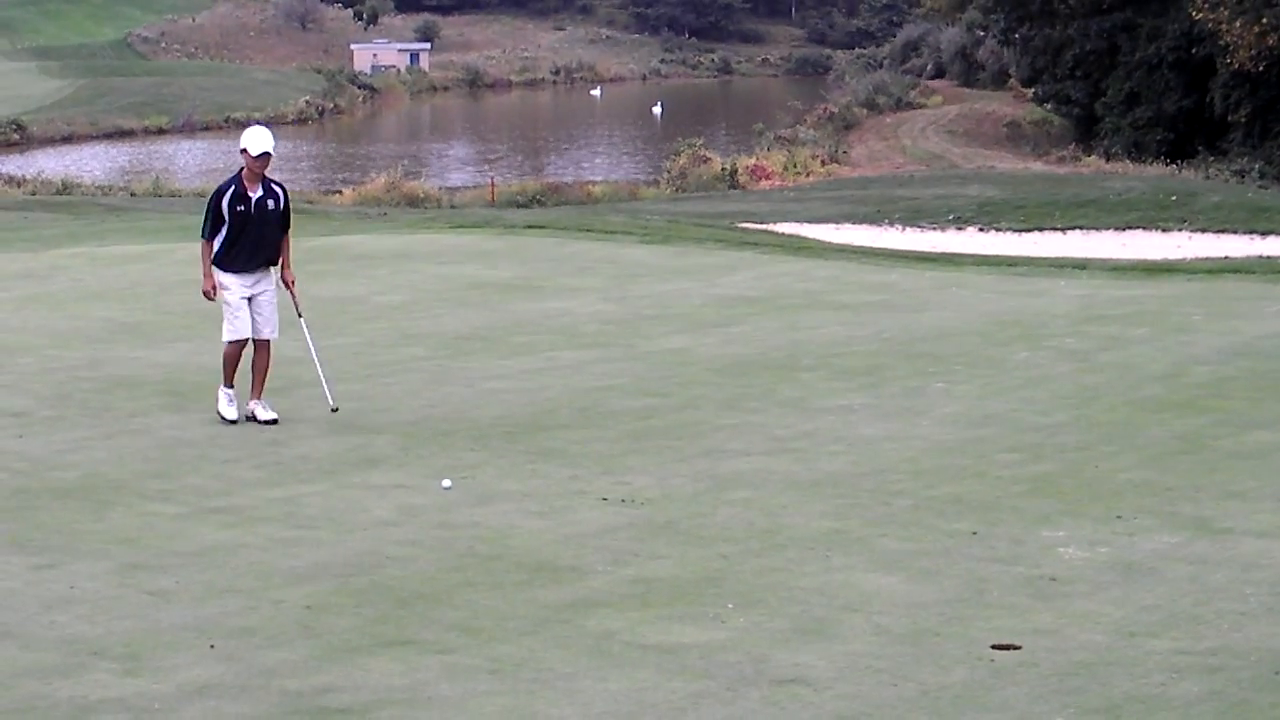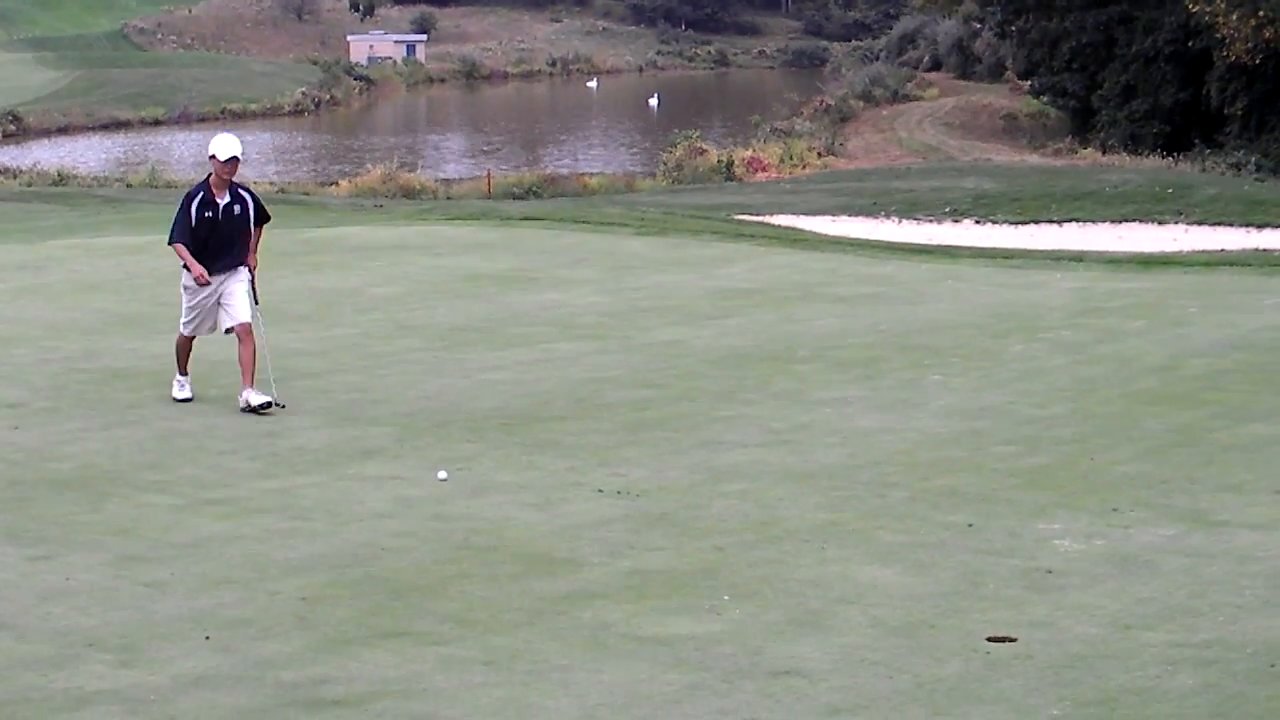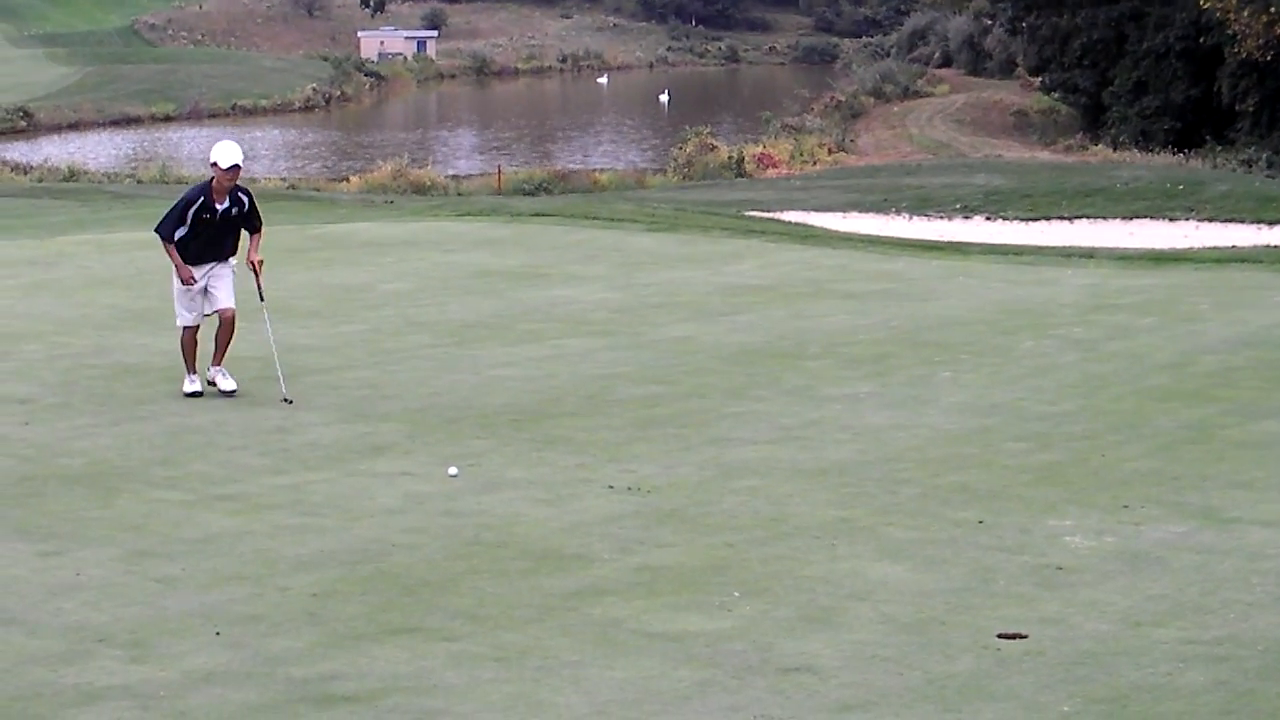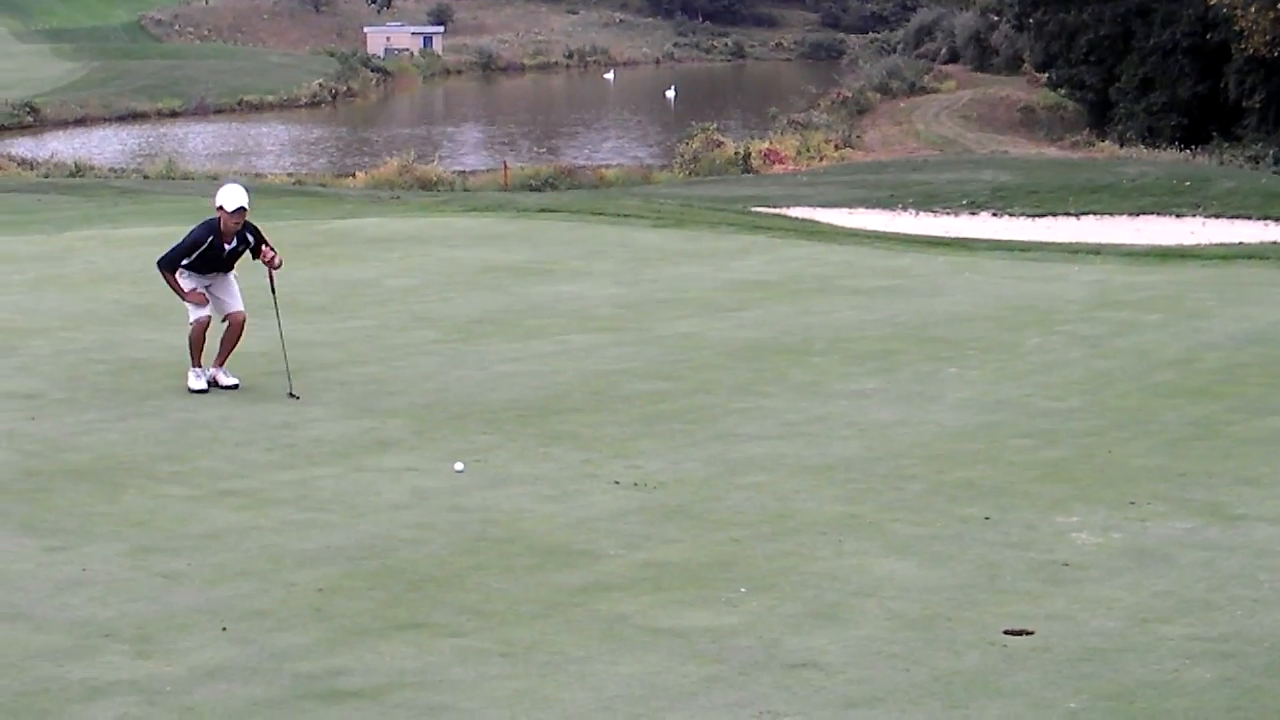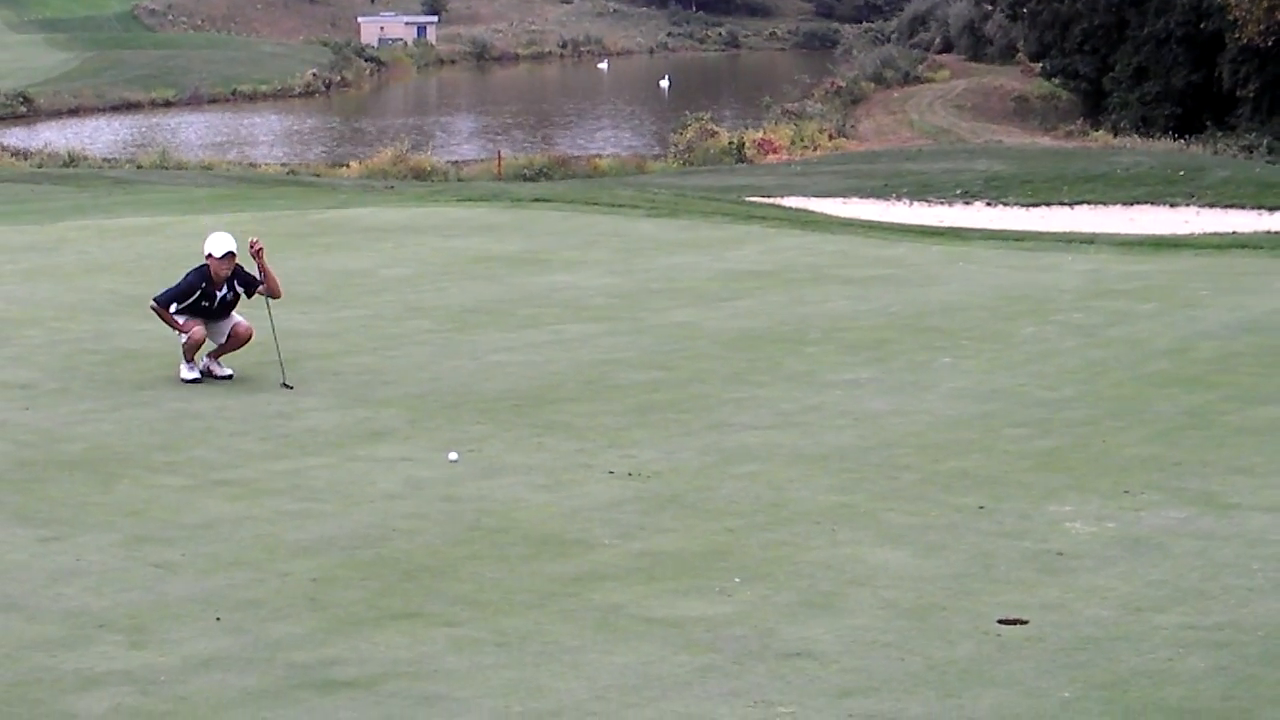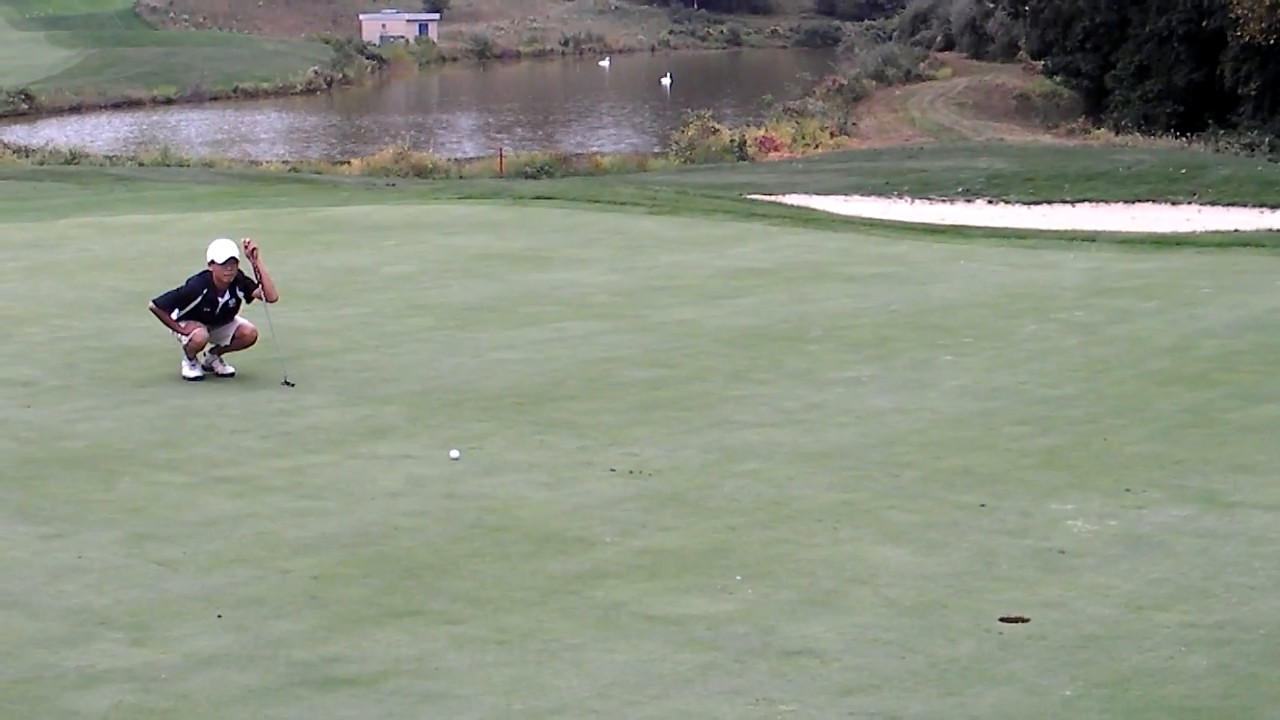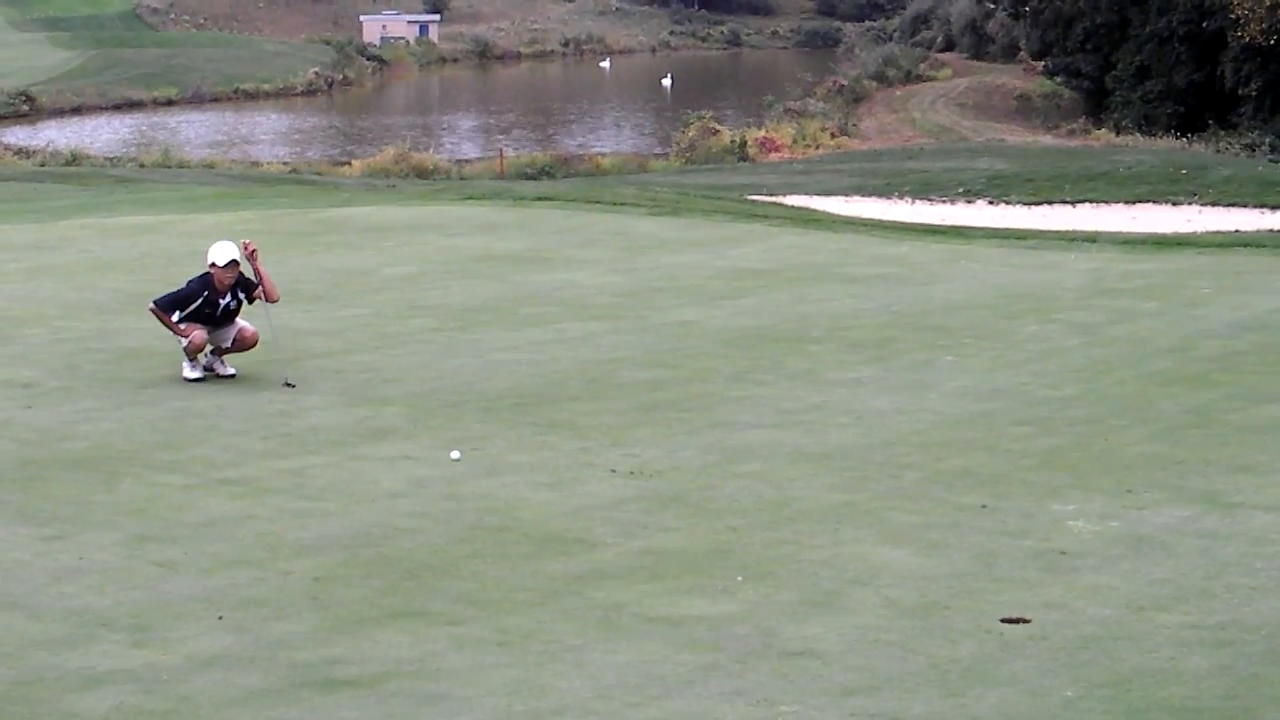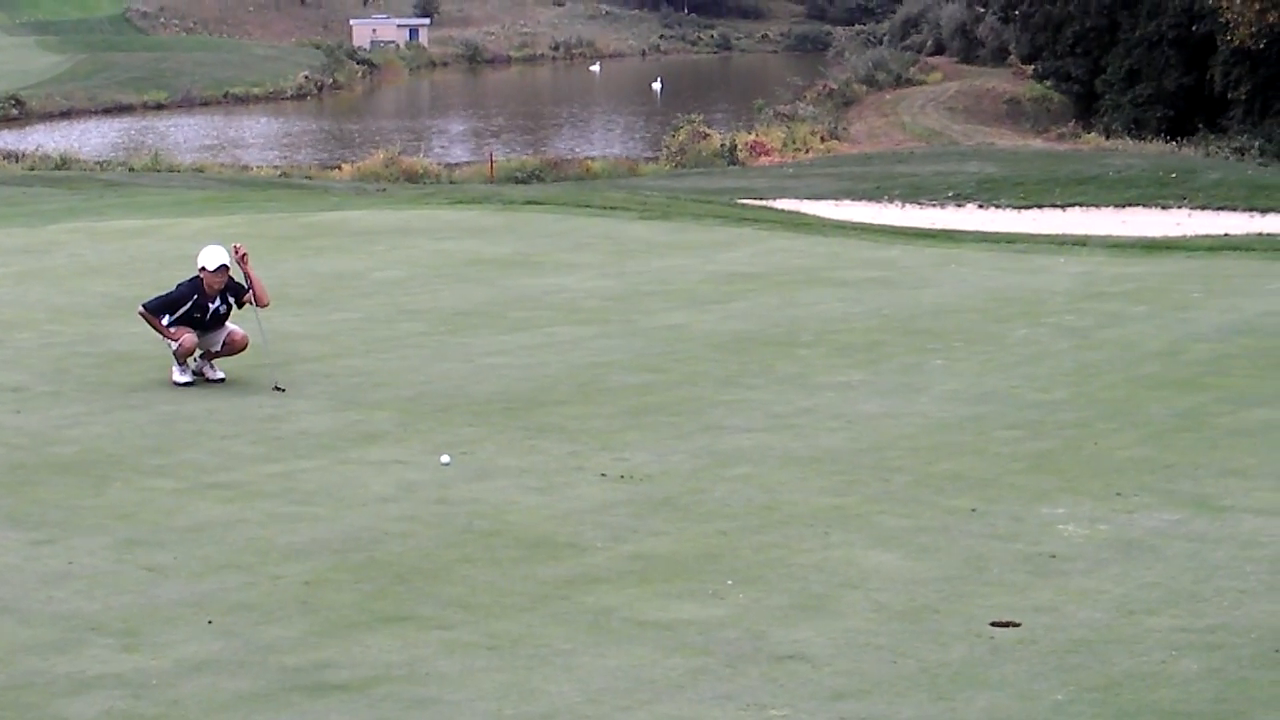
dt=0.3s
person 1, frame 1
left shoulder: (277, 192)
right shoulder: (225, 193)
left elbow: (283, 233)
right elbow: (208, 238)
left wrist: (286, 268)
right wrist: (207, 276)
left hip: (264, 276)
right hip: (231, 277)
left knee: (264, 340)
right knee: (237, 338)
left ankle: (256, 402)
right ankle: (227, 391)
person 1, frame 2
left shoulder: (245, 196)
right shoulder: (194, 198)
left elbow: (260, 221)
right elbow: (177, 241)
left wrist: (252, 253)
right wrist: (193, 265)
left hip: (235, 274)
right hip: (202, 277)
left knee: (244, 328)
right knee: (189, 332)
left ankle: (248, 392)
right ankle: (181, 378)
person 1, frame 3
left shoulder: (243, 197)
right shoulder: (194, 198)
left elbow: (255, 227)
right elbow: (164, 234)
left wrist: (253, 250)
right wrist: (179, 267)
left hip: (220, 264)
right hip: (189, 266)
left knee: (227, 315)
right knee: (190, 324)
left ankle: (216, 368)
right ankle: (191, 376)
person 1, frame 4
left shoulder: (249, 232)
right shoulder: (202, 235)
left elbow: (275, 261)
right elbow: (164, 264)
left wrist: (272, 260)
right wrist: (184, 294)
left hip: (222, 275)
right hip: (192, 275)
left knee: (238, 318)
right knee: (202, 319)
left ankle: (216, 369)
right ankle: (196, 371)
person 1, frame 5
left shoulder: (239, 276)
right shoulder: (195, 281)
left elbow: (275, 293)
right elbow: (156, 305)
left wrist: (261, 262)
right wrist: (179, 327)
left hip: (218, 319)
right hip: (187, 317)
left knee: (244, 331)
right knee: (198, 334)
left ankle: (210, 360)
right ankle: (188, 363)
person 1, frame 6
left shoulder: (239, 282)
right shoulder: (197, 287)
left elbow: (271, 297)
right elbow: (154, 306)
left wrist: (256, 262)
right wrist: (180, 329)
left hip: (221, 324)
right hip: (190, 323)
left knee: (249, 333)
right knee: (200, 337)
left ankle: (213, 356)
right ankle: (190, 360)
person 1, frame 7
left shoulder: (240, 283)
right shoulder: (198, 289)
left elbow: (273, 297)
right elbow: (155, 307)
left wrist: (256, 264)
right wrist: (179, 331)
left hip: (222, 326)
right hip: (191, 325)
left knee: (250, 337)
right knee: (199, 339)
left ankle: (214, 357)
right ankle: (190, 361)
person 1, frame 8
left shoulder: (230, 288)
right shoulder: (187, 292)
left elbow: (263, 301)
right elbow: (144, 310)
left wrist: (246, 268)
right wrist: (169, 335)
left hip: (211, 330)
right hip: (181, 329)
left knee: (240, 340)
right knee: (189, 342)
left ankle: (204, 362)
right ankle: (180, 365)
